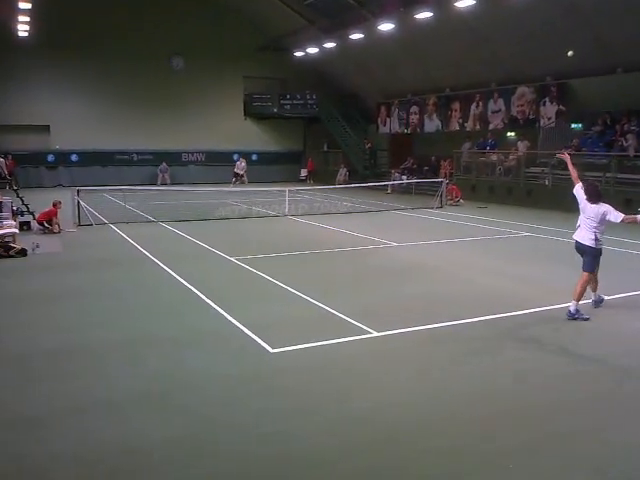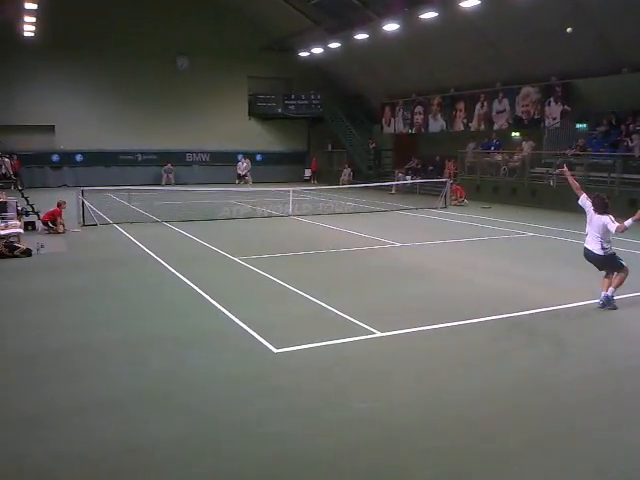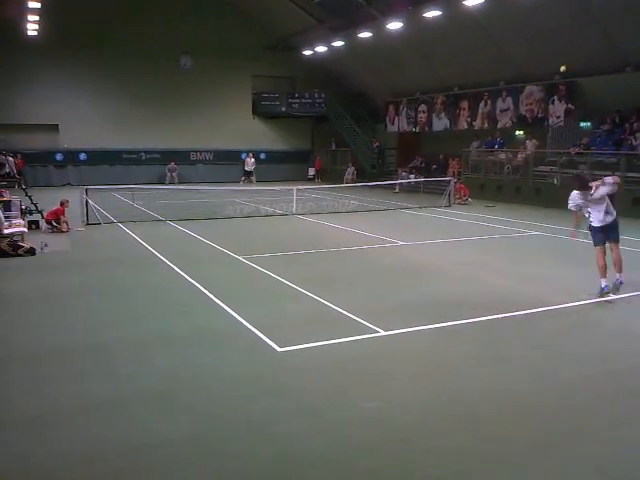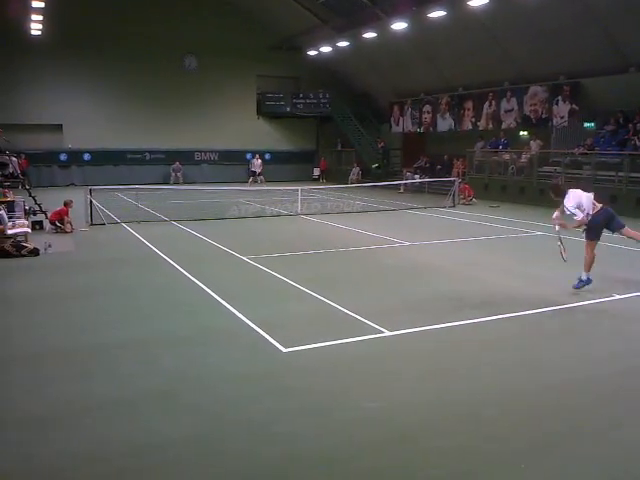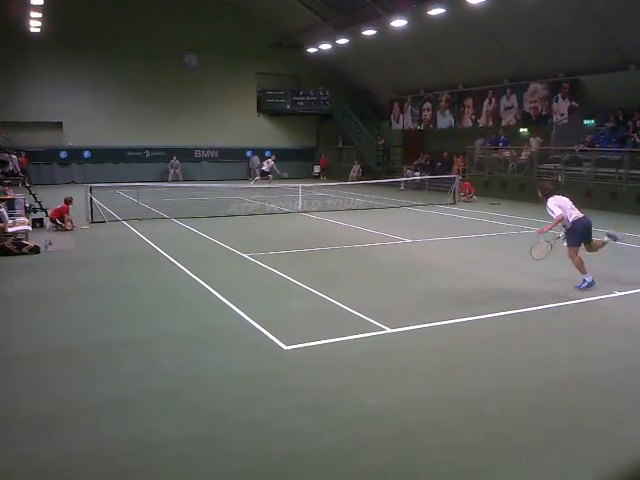
dt=0.3s
person 1, frame 1
left shoulder: (582, 200)
right shoulder: (605, 209)
left elbow: (575, 179)
right elbow: (625, 219)
left wrist: (568, 161)
left hip: (579, 242)
right hip: (592, 246)
left knee: (593, 271)
right knee: (586, 277)
left ankle: (596, 298)
right ankle: (573, 309)
person 1, frame 2
left shoulder: (589, 209)
right shoulder: (607, 219)
left elbow: (578, 191)
right elbow: (620, 229)
left wrist: (567, 175)
left hip: (588, 251)
right hip: (603, 253)
left knee: (610, 272)
right knee: (623, 271)
left ankle: (604, 298)
right ankle: (608, 295)
person 1, frame 3
left shoulder: (581, 194)
left hip: (597, 225)
right hip: (610, 223)
left knee: (601, 254)
right knee: (614, 250)
left ankle: (604, 285)
right ankle: (619, 279)
person 1, frame 4
left shoulder: (569, 204)
right shoulder: (572, 192)
left elbow: (582, 220)
left wrist: (570, 226)
right wrist: (556, 216)
left hip: (596, 218)
right hip: (606, 211)
left knee: (589, 249)
right knee: (627, 232)
left ankle: (585, 278)
person 1, frame 5
left shoulder: (550, 203)
right shoulder: (561, 198)
left elbow: (560, 217)
left wrist: (548, 228)
left hip: (576, 224)
right hip: (584, 220)
left knee: (572, 254)
right knee: (591, 248)
left ankle: (588, 279)
right ankle: (607, 239)
